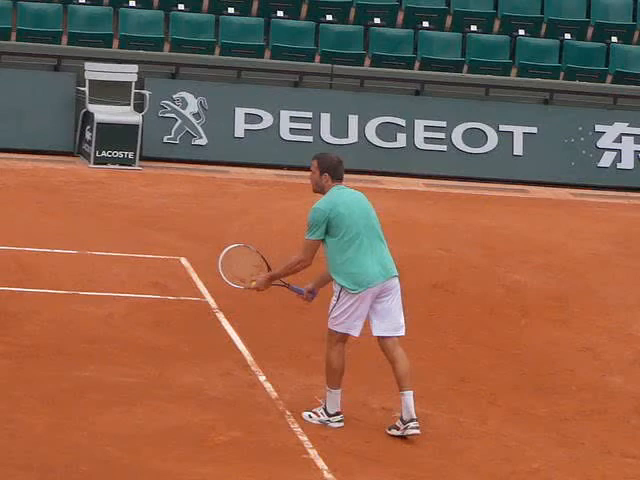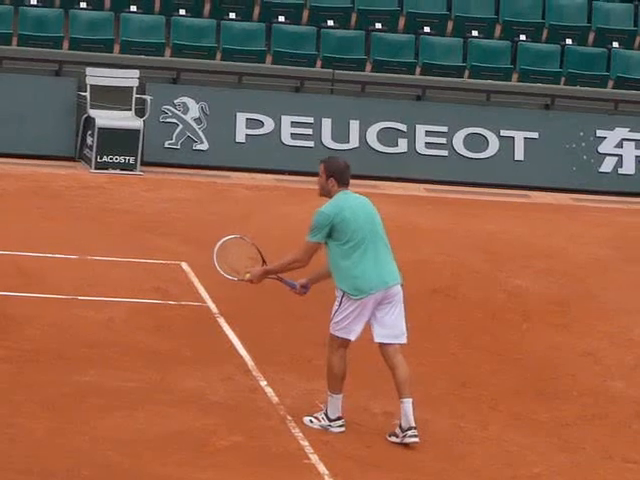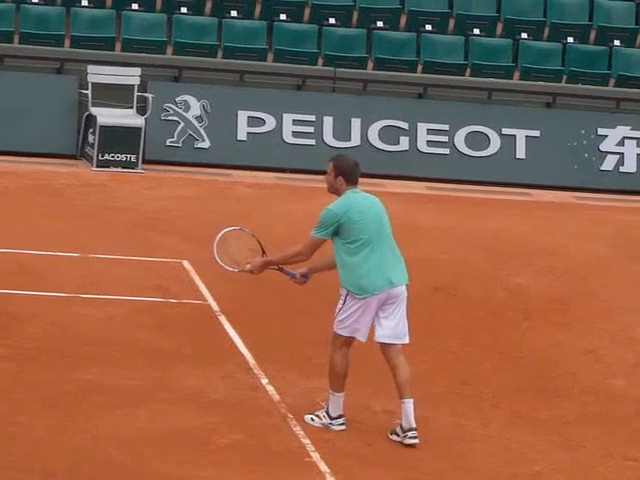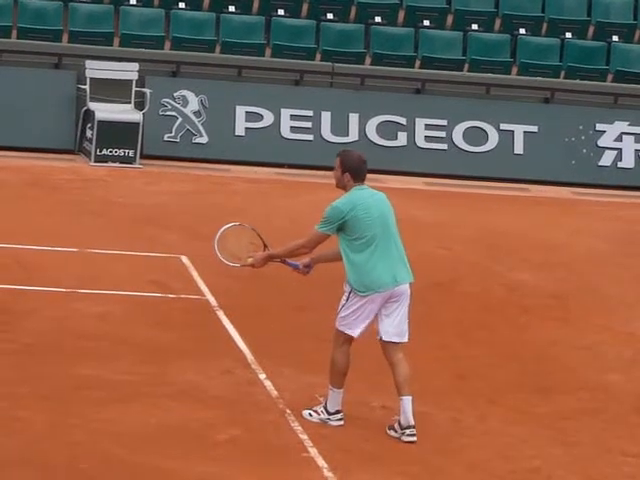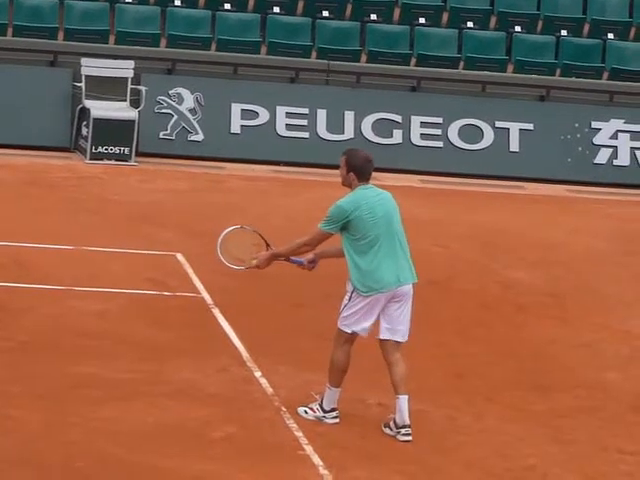
dt=0.5s
person 1, frame 1
left shoulder: (322, 208)
right shoulder: (359, 197)
left elbow: (304, 260)
left wrist: (269, 277)
right wrist: (317, 284)
left hip: (357, 283)
right hip: (387, 277)
left knee: (335, 341)
right knee: (392, 345)
left ankle: (332, 411)
right ankle: (409, 417)
person 1, frame 2
left shoulder: (327, 212)
right shoulder: (364, 203)
left elbow: (301, 259)
left wrist: (264, 271)
right wrist: (311, 281)
left hip: (359, 289)
right hip: (390, 284)
left knee: (337, 346)
right knee: (393, 351)
left ankle: (333, 416)
right ankle: (408, 424)
person 1, frame 3
left shoulder: (336, 210)
right shoulder: (373, 201)
left elbow: (303, 251)
left wrist: (265, 262)
right wrist: (312, 271)
left hip: (364, 289)
right hip: (395, 283)
left knee: (340, 345)
right knee: (394, 352)
left ankle: (334, 414)
right ankle: (408, 425)
person 1, frame 4
left shoulder: (342, 207)
right shoulder: (381, 198)
left elbow: (306, 244)
left wrist: (268, 256)
right wrist: (315, 261)
left hip: (367, 286)
right hip: (399, 282)
left knee: (342, 341)
right knee: (394, 350)
left ankle: (332, 409)
right ankle: (406, 422)
person 1, frame 5
left shoulder: (346, 206)
right shoulder: (386, 198)
left elbow: (308, 242)
left wrist: (272, 255)
right wrist: (319, 256)
left hip: (370, 286)
right hip: (402, 282)
left knee: (343, 342)
right knee: (392, 350)
left ankle: (328, 407)
right ankle: (402, 421)
